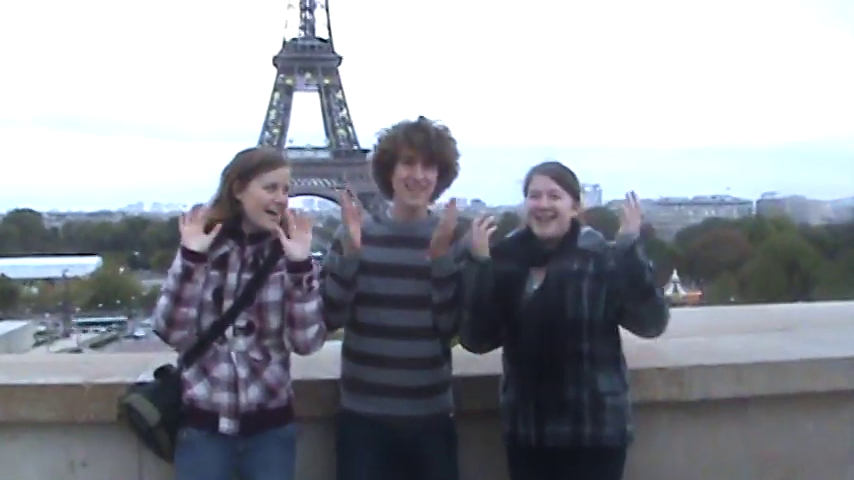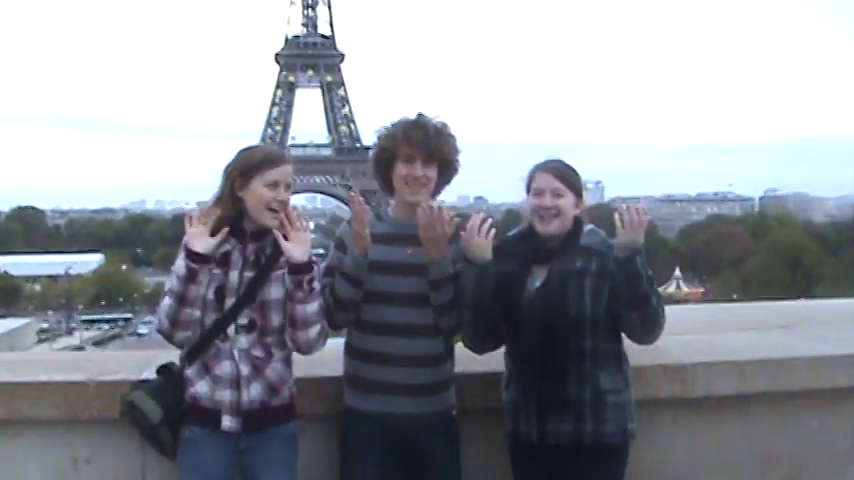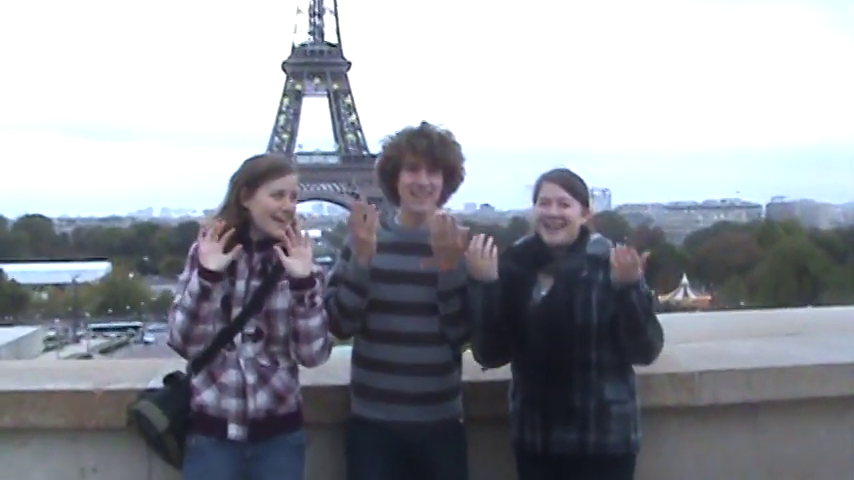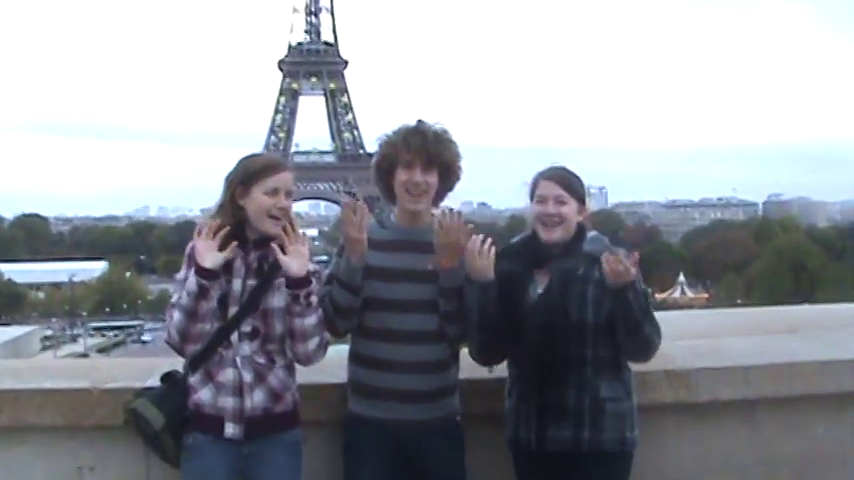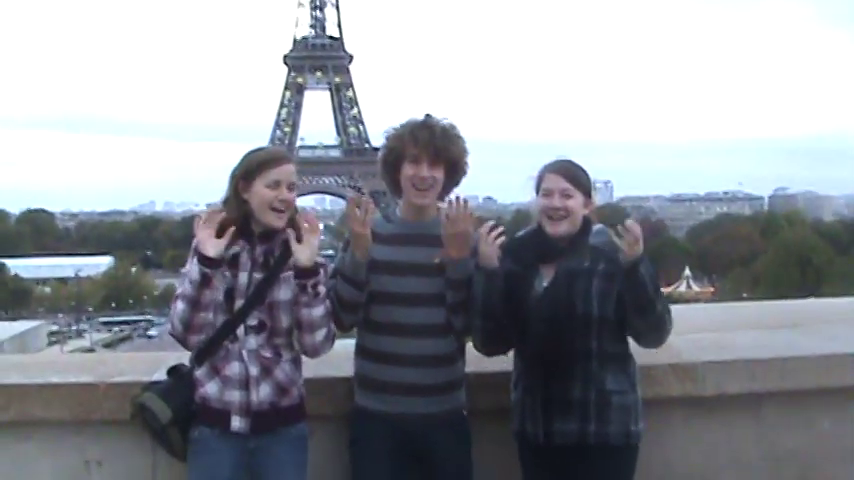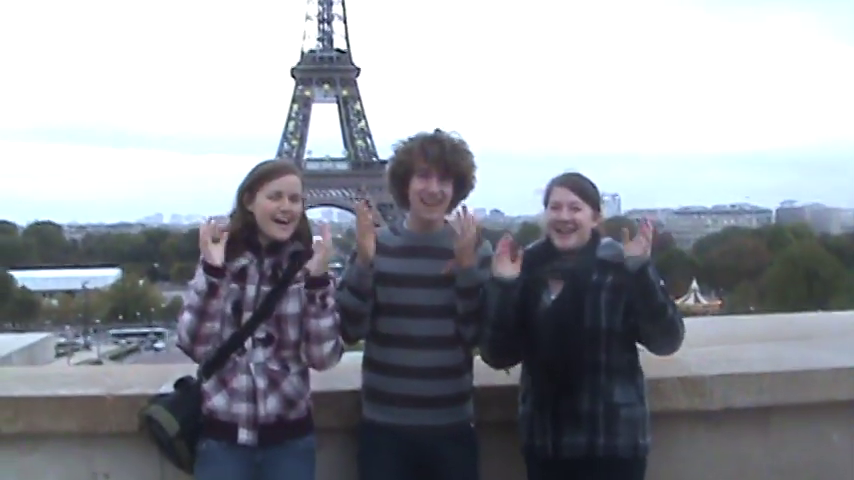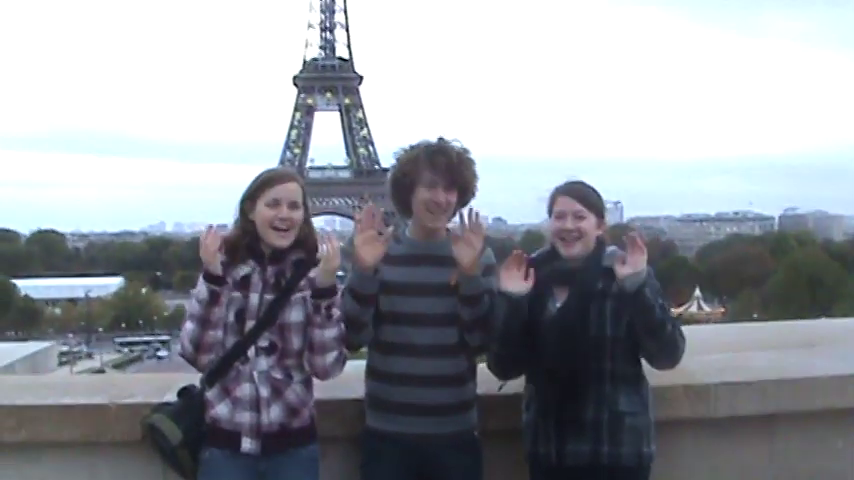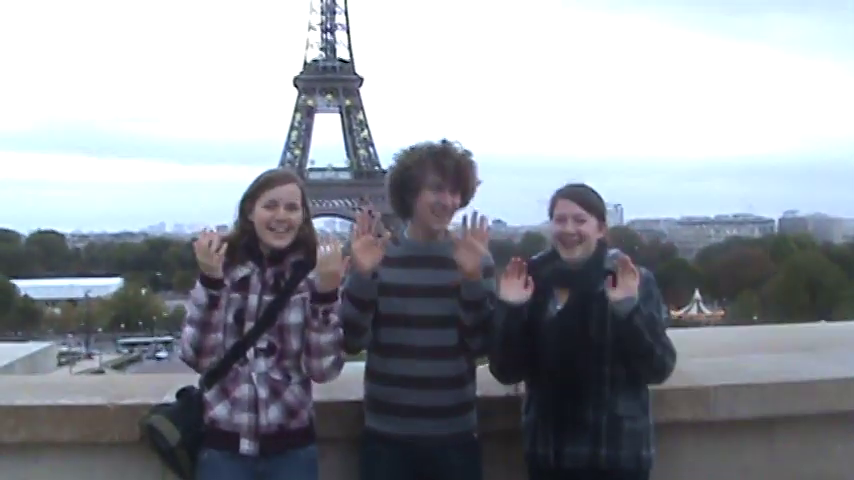
dt=0.1s
person 1, frame 1
left shoulder: (453, 238)
right shoulder: (357, 232)
left elbow: (452, 325)
right elbow: (331, 317)
left wrist: (440, 257)
right wrist: (350, 252)
left hip: (431, 414)
right hip: (363, 414)
person 1, frame 2
left shoulder: (454, 237)
right shoulder: (357, 232)
left elbow: (453, 324)
right elbow: (335, 317)
left wrist: (438, 257)
right wrist: (358, 252)
left hip: (433, 412)
right hip: (365, 411)
person 1, frame 3
left shoulder: (461, 245)
right shoulder: (363, 240)
left elbow: (461, 333)
right elbow: (340, 325)
left wrist: (449, 268)
right wrist: (362, 259)
left hip: (440, 421)
right hip: (372, 420)
person 1, frame 4
left shoulder: (459, 244)
right shoulder: (361, 238)
left elbow: (461, 331)
right elbow: (336, 324)
left wrist: (451, 267)
right wrist: (354, 258)
left hip: (438, 419)
right hip: (370, 418)
person 1, frame 5
left shoulder: (466, 236)
right shoulder: (368, 233)
left elbow: (467, 324)
right elbow: (343, 318)
left wrist: (459, 257)
right wrist: (358, 253)
left hip: (444, 413)
right hip: (376, 412)
person 1, frame 6
left shoulder: (474, 249)
right shoulder: (375, 245)
left elbow: (476, 334)
right elbow: (350, 330)
left wrist: (467, 265)
right wrist: (363, 264)
left hip: (452, 426)
right hip: (384, 426)
person 1, frame 7
left shoulder: (478, 256)
right shoulder: (379, 253)
left elbow: (481, 341)
right elbow: (353, 337)
left wrist: (470, 274)
right wrist: (364, 270)
left hip: (456, 434)
right hip: (387, 434)
person 1, frame 8
left shoulder: (474, 258)
right shoulder: (377, 254)
left elbow: (480, 344)
right elbow: (353, 341)
left wrist: (473, 278)
right wrist: (363, 275)
left hip: (455, 435)
right hip: (387, 435)
person 2, frame 1
left shoulder: (287, 253)
right shoulder: (202, 245)
left elbow: (307, 341)
right elbow: (173, 332)
left wrist: (300, 266)
right wrist: (190, 259)
left hip: (270, 427)
right hip: (203, 424)
person 2, frame 2
left shoulder: (291, 248)
right shoulder: (202, 241)
left elbow: (309, 342)
right elbow: (174, 331)
left wrist: (301, 267)
right wrist: (195, 258)
left hip: (273, 423)
right hip: (206, 421)
person 2, frame 3
left shoulder: (297, 259)
right shoulder: (208, 252)
left elbow: (313, 354)
right elbow: (186, 344)
left wrist: (303, 282)
right wrist: (207, 275)
left hip: (279, 433)
right hip: (212, 431)
person 2, frame 4
left shoulder: (294, 259)
right shoulder: (205, 252)
left elbow: (309, 352)
right elbow: (184, 343)
left wrist: (299, 281)
right wrist: (204, 274)
left hip: (275, 431)
right hip: (209, 429)
person 2, frame 5
left shoulder: (300, 252)
right shoulder: (210, 245)
left elbow: (316, 344)
right elbow: (188, 335)
left wrist: (308, 271)
right wrist: (206, 262)
left hip: (282, 425)
right hip: (216, 423)
person 2, frame 6
left shoulder: (308, 264)
right shoulder: (222, 258)
left elbow: (323, 357)
right elbow: (196, 347)
left wrist: (318, 281)
right wrist: (212, 272)
left hip: (290, 437)
right hip: (223, 434)
person 2, frame 7
left shoulder: (312, 274)
right shoulder: (224, 265)
left elbow: (327, 366)
right elbow: (198, 355)
left wrist: (325, 290)
right wrist: (213, 280)
left hip: (293, 446)
right hip: (226, 444)
person 2, frame 8
left shoulder: (313, 275)
right shoulder: (223, 267)
left elbow: (323, 369)
right elbow: (198, 358)
left wrist: (325, 295)
right wrist: (210, 283)
left hip: (292, 446)
right hip: (224, 443)
person 3, frame 1
left shoulder: (603, 259)
right shoulder: (508, 257)
left elbow: (651, 323)
right elbow: (477, 339)
left wrist: (630, 250)
right wrist: (480, 266)
left hip: (595, 428)
right hip: (527, 429)
person 3, frame 2
left shoulder: (605, 257)
right shoulder: (509, 257)
left elbow: (647, 329)
right elbow: (480, 340)
left wrist: (632, 255)
right wrist: (478, 267)
left hip: (597, 426)
right hip: (529, 427)
person 3, frame 3
left shoulder: (610, 266)
right shoulder: (514, 267)
left elbow: (645, 350)
right elbow: (490, 354)
left wrist: (628, 287)
right wrist: (485, 285)
left hip: (603, 437)
right hip: (535, 437)
person 3, frame 4
left shoulder: (605, 265)
right shoulder: (512, 266)
left elbow: (642, 348)
right elbow: (486, 352)
left wrist: (624, 289)
right wrist: (482, 284)
left hip: (600, 433)
right hip: (531, 433)
person 3, frame 5
left shoulder: (612, 256)
right shoulder: (517, 258)
left elbow: (653, 333)
right elbow: (490, 343)
left wrist: (635, 265)
right wrist: (488, 273)
left hip: (605, 427)
right hip: (537, 427)
person 3, frame 6
left shoulder: (623, 269)
right shoulder: (528, 270)
left elbow: (667, 340)
right elbow: (499, 356)
left wrist: (641, 270)
right wrist: (502, 288)
left hip: (613, 441)
right hip: (545, 440)
person 3, frame 7
left shoulder: (628, 278)
right shoulder: (532, 277)
left elbow: (667, 355)
right elbow: (504, 366)
left wrist: (638, 289)
right wrist: (511, 302)
left hip: (618, 449)
right hip: (549, 448)
person 3, frame 8
left shoulder: (632, 283)
right shoulder: (534, 281)
left elbow: (658, 369)
right elbow: (507, 372)
left wrist: (628, 309)
right wrist: (511, 309)
left hip: (616, 451)
right hip: (548, 449)
